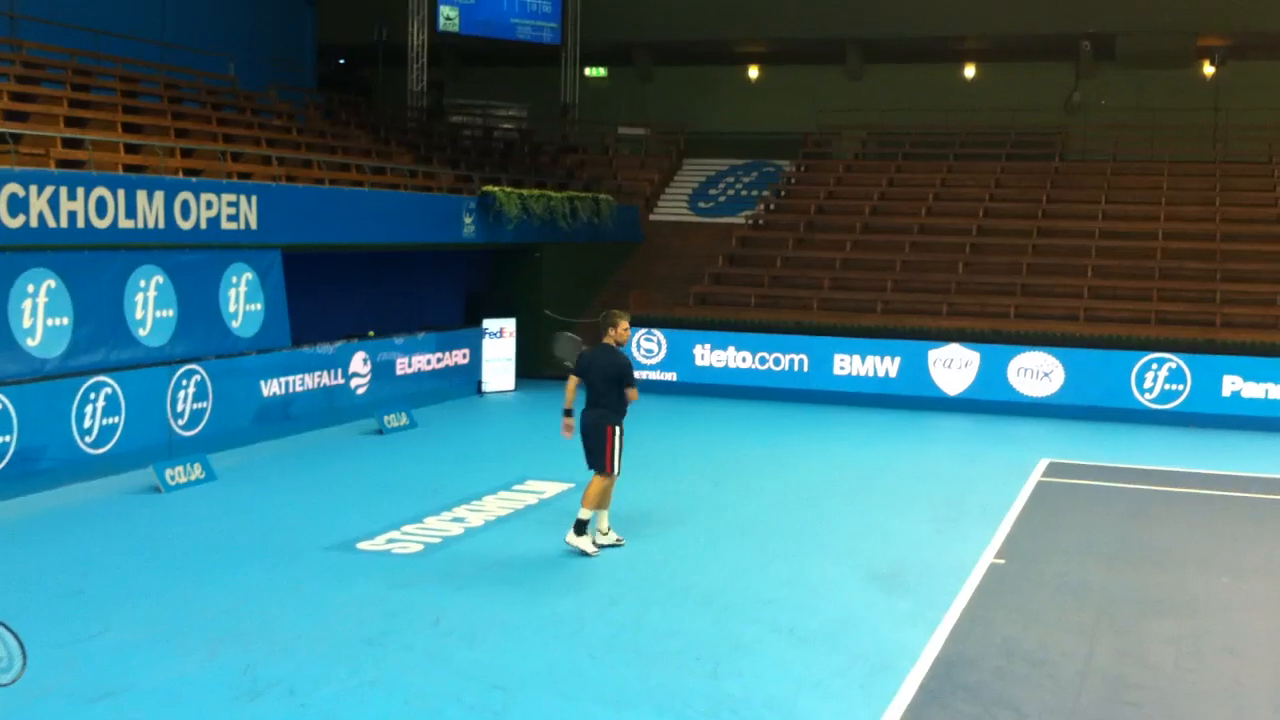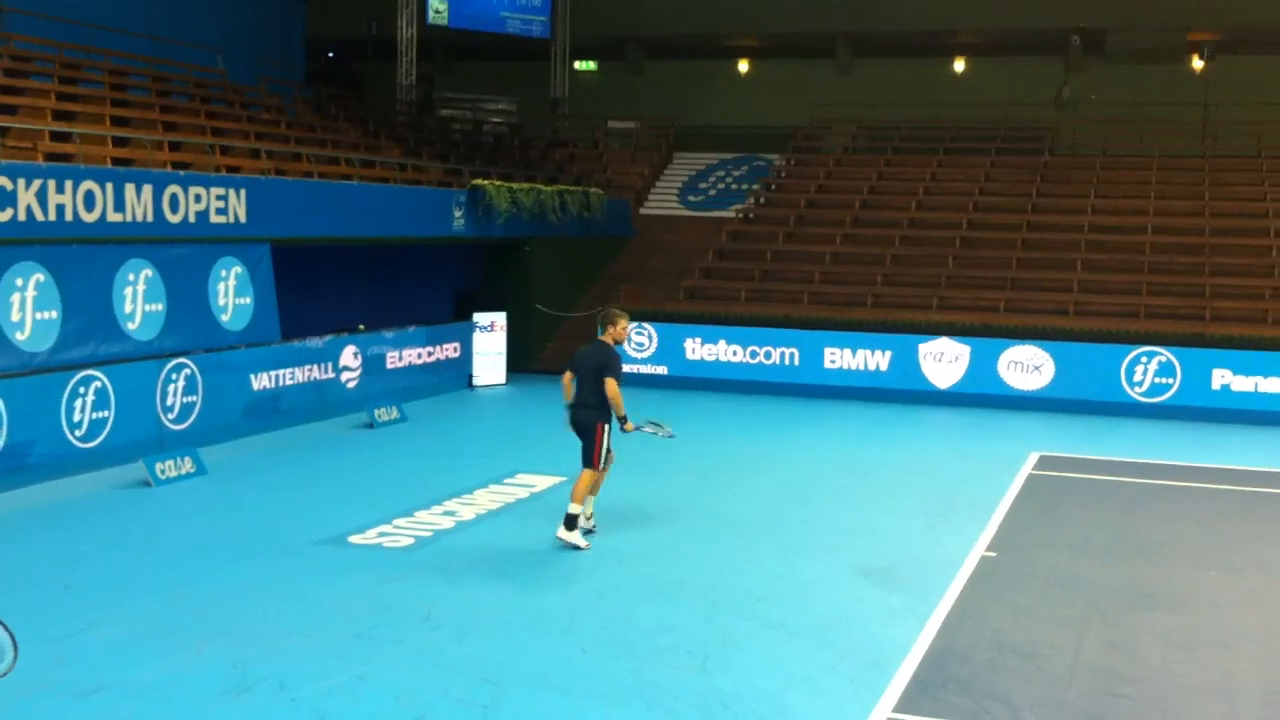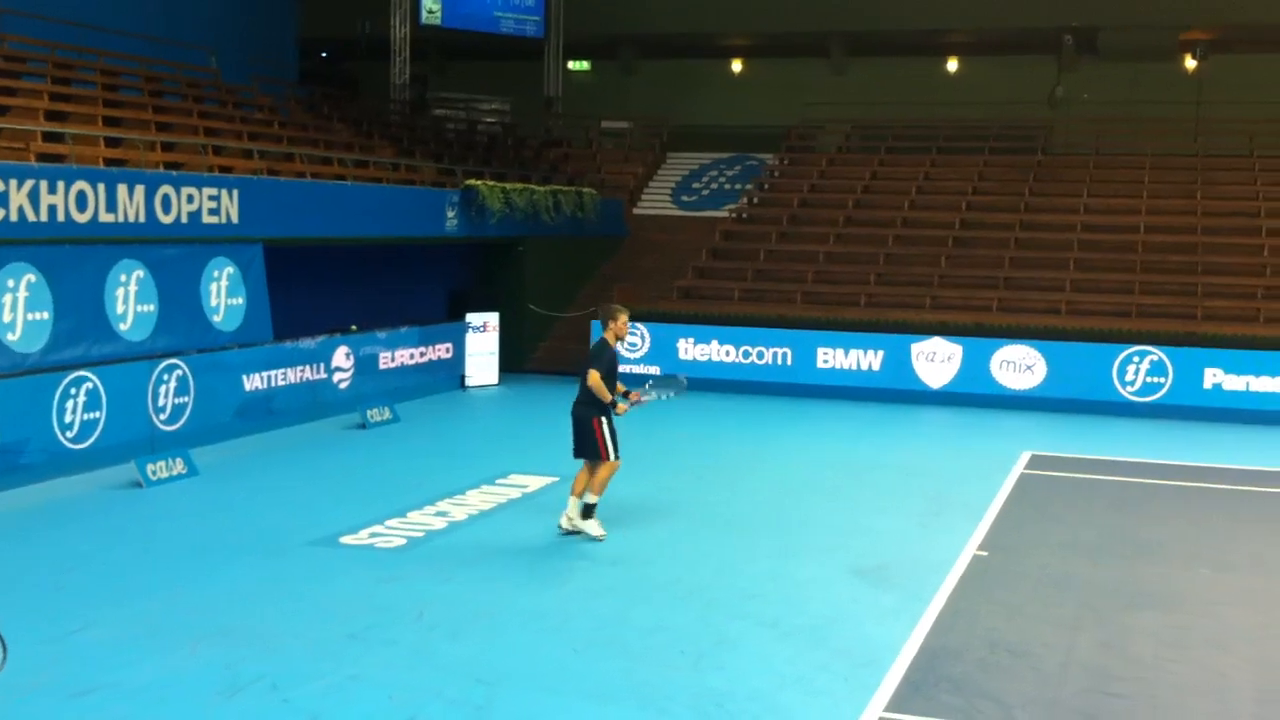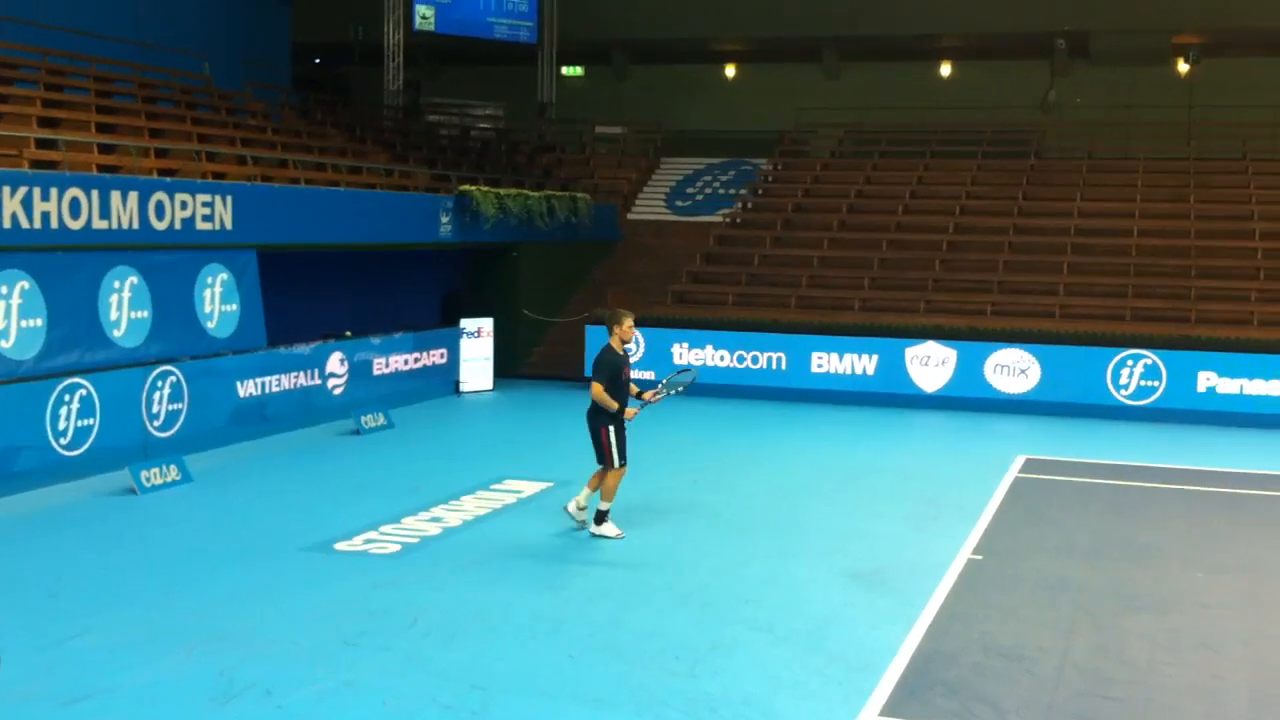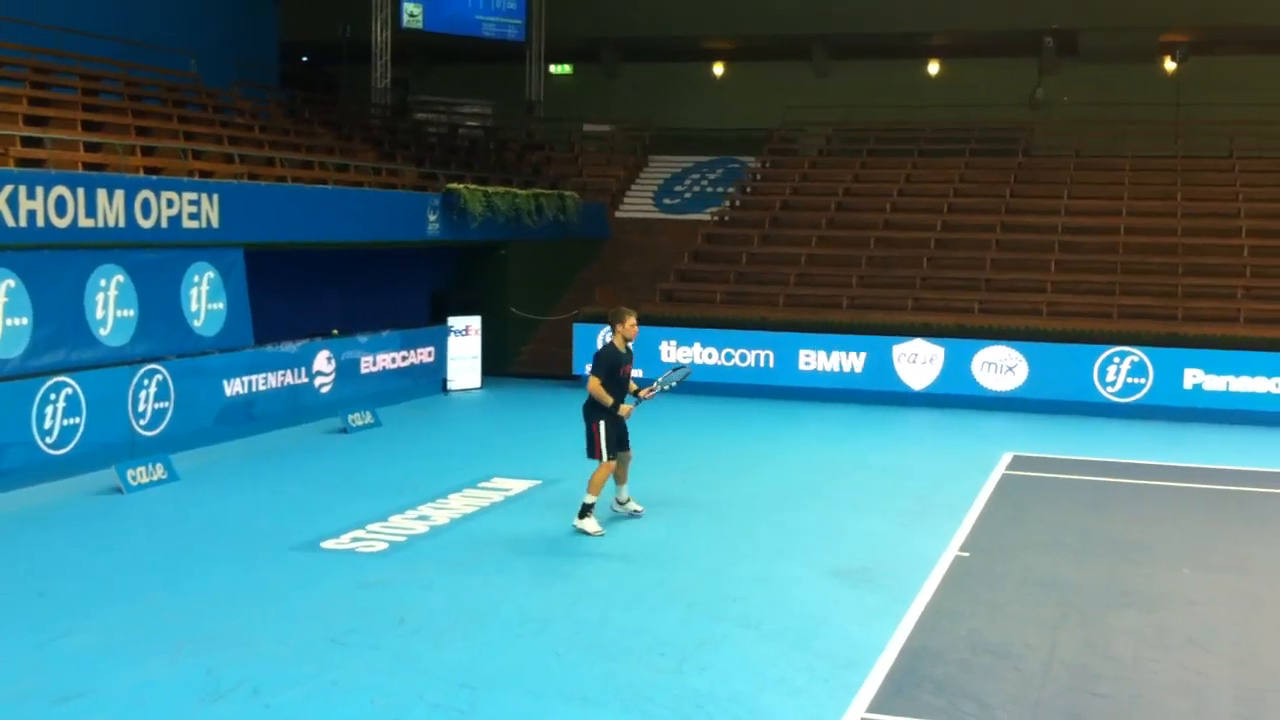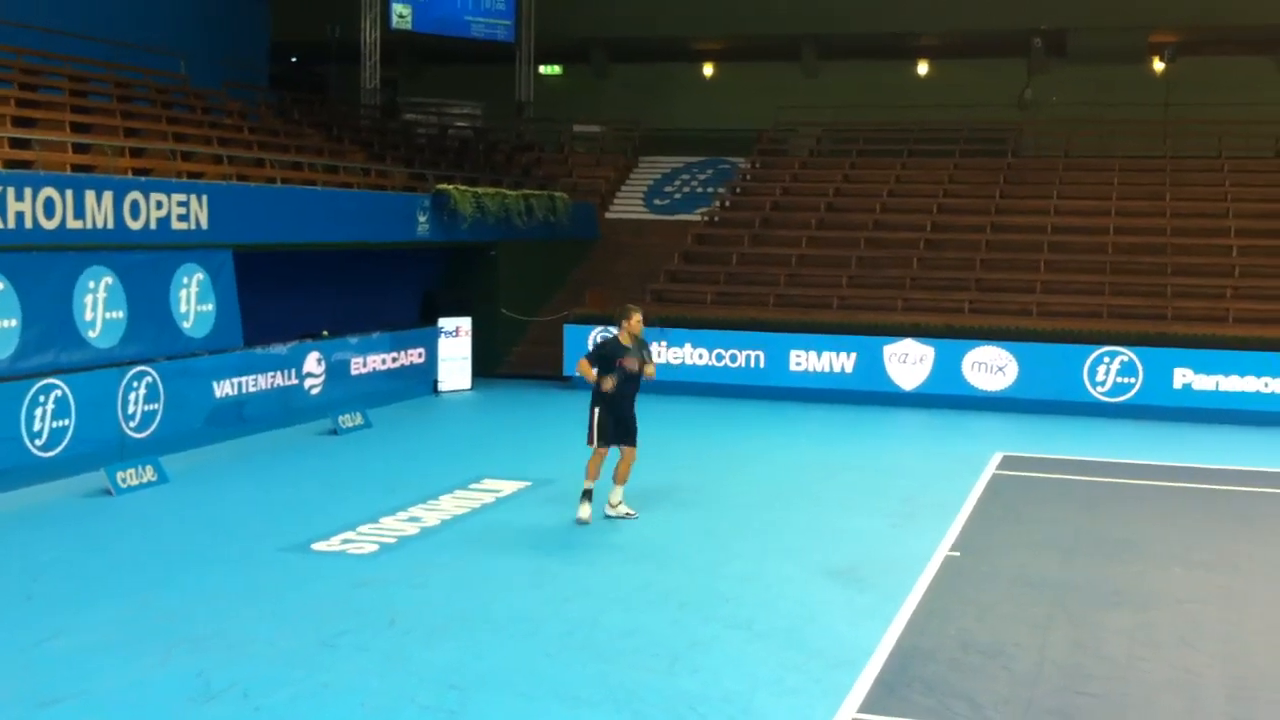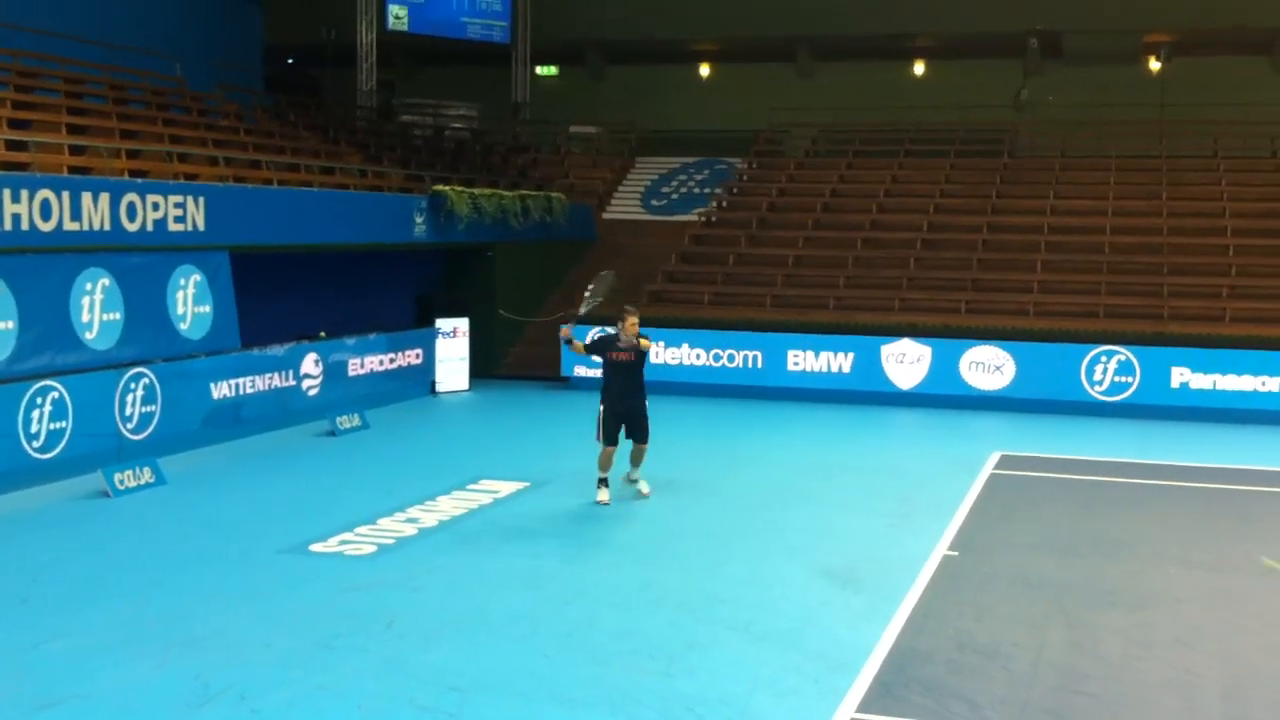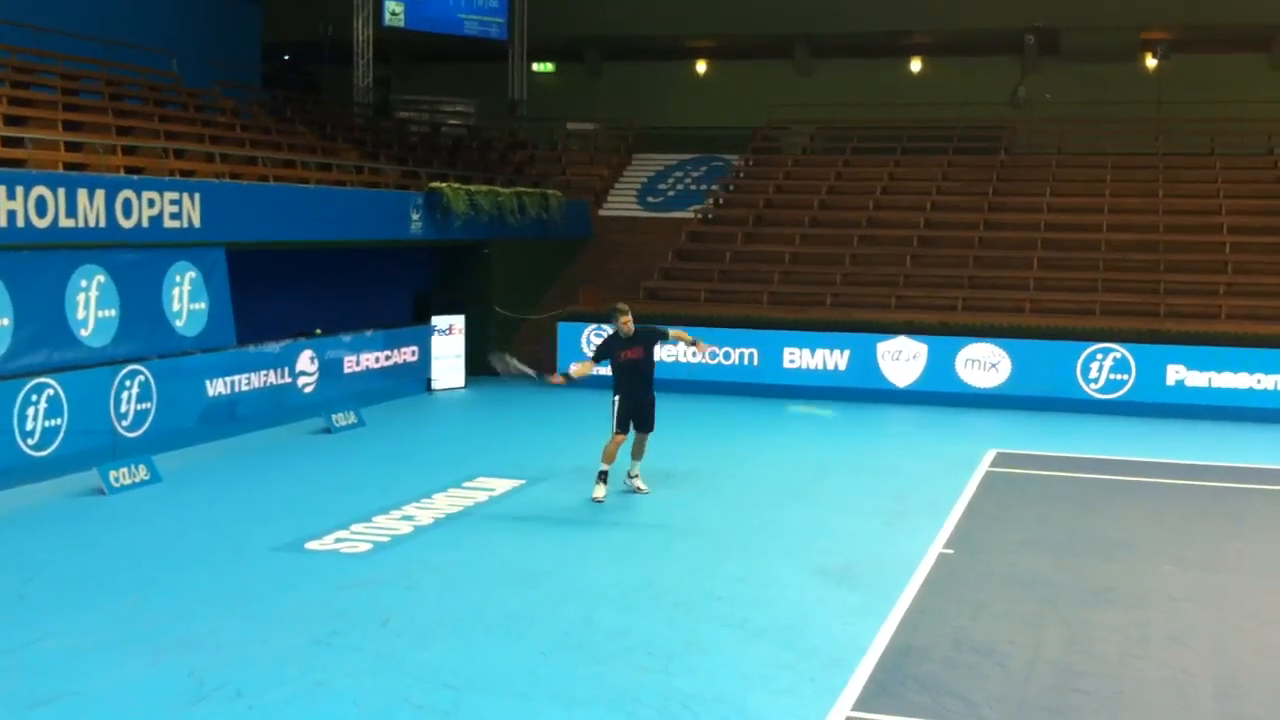
dt=0.3s
person 1, frame 1
left shoulder: (586, 355)
right shoulder: (621, 360)
left elbow: (571, 385)
right elbow: (632, 396)
left wrist: (567, 415)
left hip: (590, 418)
right hip: (609, 421)
left knee: (607, 475)
right knee: (605, 476)
left ankle: (603, 532)
right ankle: (578, 532)
person 1, frame 2
left shoulder: (584, 350)
right shoulder: (611, 356)
left elbow: (567, 378)
right elbow: (611, 390)
left wrist: (571, 407)
right wrist: (623, 419)
left hip: (579, 413)
right hip: (596, 417)
left knee: (606, 459)
right knee: (593, 470)
left ankle: (585, 515)
right ankle: (569, 527)
person 1, frame 3
left shoulder: (603, 349)
right shoulder: (605, 351)
right elbow: (592, 381)
left wrist: (626, 394)
right wrist: (613, 404)
left hip: (584, 411)
right hip: (594, 413)
left knee: (593, 464)
right knee: (611, 462)
left ankle: (570, 517)
right ankle: (587, 515)
person 1, frame 4
left shoulder: (623, 354)
right shoulder: (606, 358)
right elbow: (596, 391)
left wrist: (640, 394)
right wrist: (621, 411)
left hip: (613, 419)
right hip: (605, 420)
left knee: (610, 467)
right knee: (617, 469)
left ankle: (579, 503)
right ankle: (600, 521)
person 1, frame 5
left shoulder: (627, 352)
right shoulder: (606, 354)
right elbow: (593, 387)
left wrist: (638, 391)
right wrist: (616, 406)
left hip: (614, 414)
right hip: (599, 415)
left knee: (625, 456)
right knee: (607, 463)
left ankle: (622, 500)
right ankle: (584, 515)
person 1, frame 6
left shoulder: (642, 345)
right shoulder: (606, 346)
left elbow: (650, 373)
right elbow: (582, 367)
left wrist: (639, 368)
right wrist: (598, 381)
left hip: (626, 408)
right hip: (603, 406)
left knee: (629, 454)
right knee: (600, 451)
left ankle: (615, 503)
right ankle: (585, 499)
person 1, frame 7
left shoulder: (638, 339)
right shoulder: (605, 341)
left elbow: (647, 345)
right elbow: (580, 349)
left wrist: (633, 342)
right wrist: (568, 340)
left hip: (636, 402)
right hip: (611, 403)
left knee: (641, 445)
right knee: (609, 447)
left ankle: (634, 477)
right ankle: (602, 484)
person 1, frame 8
left shoulder: (646, 332)
right shoulder: (610, 343)
left elbow: (674, 334)
right elbow: (589, 364)
left wrist: (695, 343)
right wrist: (568, 376)
left hip: (645, 395)
right hip: (624, 396)
left knee: (642, 436)
right knee: (618, 438)
left ankle: (633, 475)
right ankle: (601, 480)
